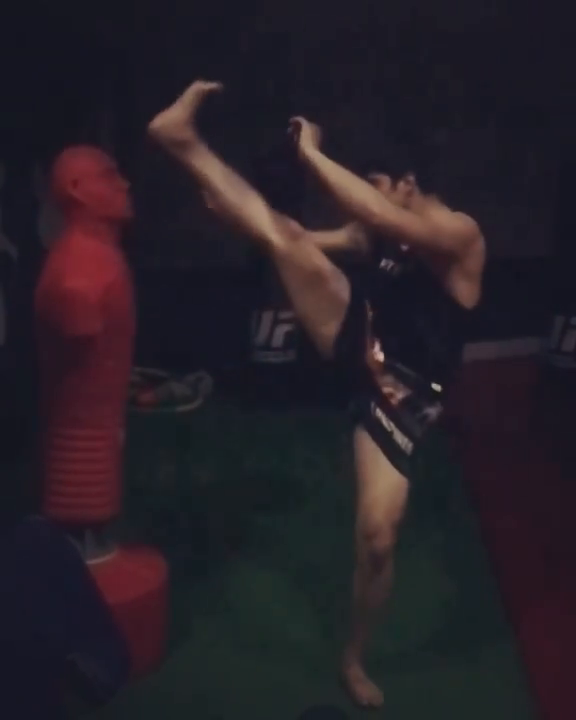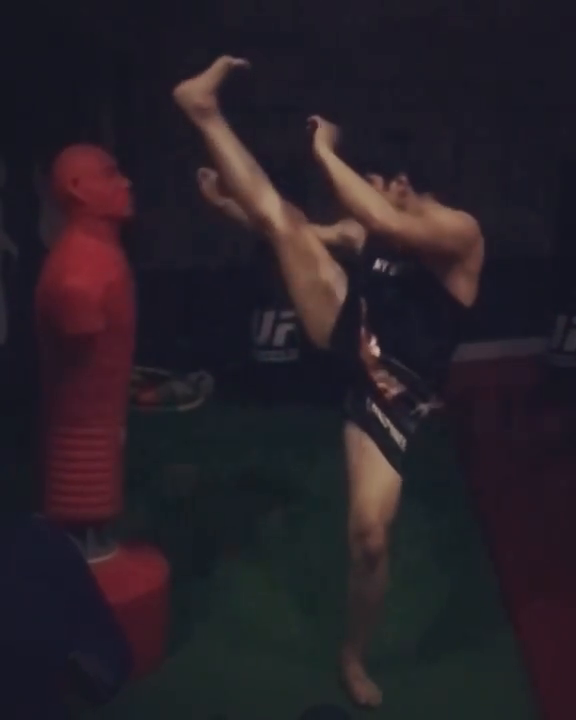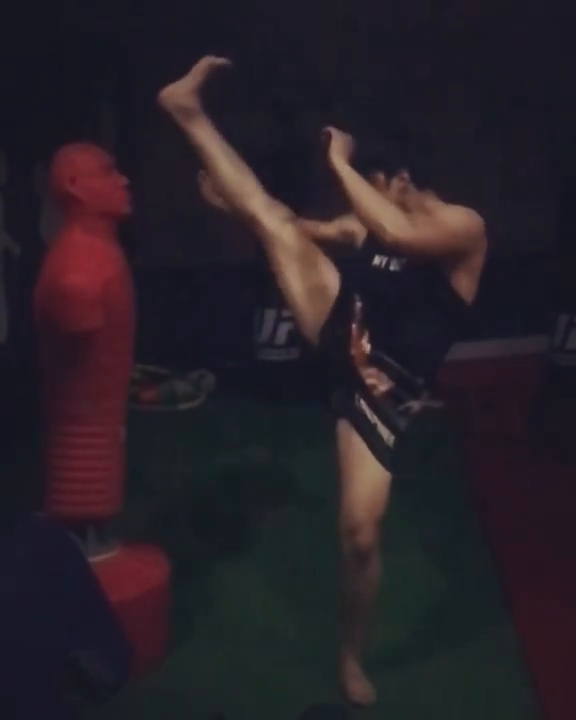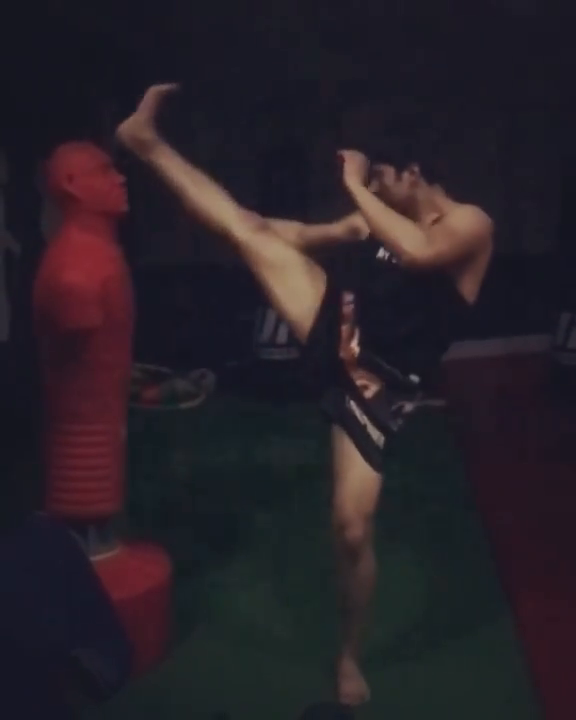
dt=0.3s
person 1, frame 1
left shoulder: (458, 232)
right shoulder: (377, 231)
left elbow: (386, 216)
right elbow: (306, 240)
left wrist: (312, 154)
right wrist: (233, 207)
left hip: (402, 394)
right hip: (359, 349)
left knee: (378, 538)
right knee: (284, 240)
left ankle: (354, 660)
person 1, frame 2
left shoulder: (458, 230)
right shoulder: (369, 230)
left elbow: (388, 224)
right elbow: (295, 230)
left wrist: (324, 153)
right wrist: (230, 199)
left hip: (392, 393)
right hip: (352, 345)
left knee: (371, 537)
right knee: (282, 221)
left ankle: (353, 658)
person 1, frame 3
left shoulder: (463, 226)
right shoulder: (368, 226)
left elbow: (401, 236)
right elbow: (297, 231)
left wrist: (339, 163)
right wrist: (227, 198)
left hip: (382, 389)
right hip: (344, 339)
left knee: (361, 533)
right knee: (273, 219)
left ankle: (350, 657)
person 1, frame 4
left shoulder: (469, 224)
right shoulder: (378, 219)
left elbow: (420, 252)
right elbow: (302, 236)
left wrist: (356, 186)
right wrist: (238, 210)
left hip: (378, 386)
right hip: (341, 329)
left knee: (353, 530)
right knee: (246, 231)
left ankle: (349, 657)
right ankle: (147, 142)
person 2, frame 1
left shoulder: (100, 251)
right shoulder: (76, 271)
right elbow: (80, 360)
left wrist: (129, 384)
left hip: (98, 418)
right hip: (82, 425)
left knee: (90, 520)
right knee: (80, 525)
person 2, frame 2
left shoulder: (100, 251)
right shoulder: (77, 269)
right elbow: (80, 360)
left wrist: (131, 386)
left hip: (99, 417)
right hip: (83, 423)
left knee: (92, 519)
right knee: (80, 522)
person 2, frame 3
left shoulder: (100, 249)
right shoulder: (76, 267)
right elbow: (79, 356)
left wrist: (130, 385)
left hip: (100, 414)
right hip: (83, 421)
left knee: (92, 518)
right knee: (82, 524)
person 2, frame 4
left shoulder: (98, 246)
right shoulder: (74, 264)
right elbow: (78, 353)
left hip: (100, 411)
right hip: (83, 419)
left knee: (94, 517)
right knee: (83, 522)
